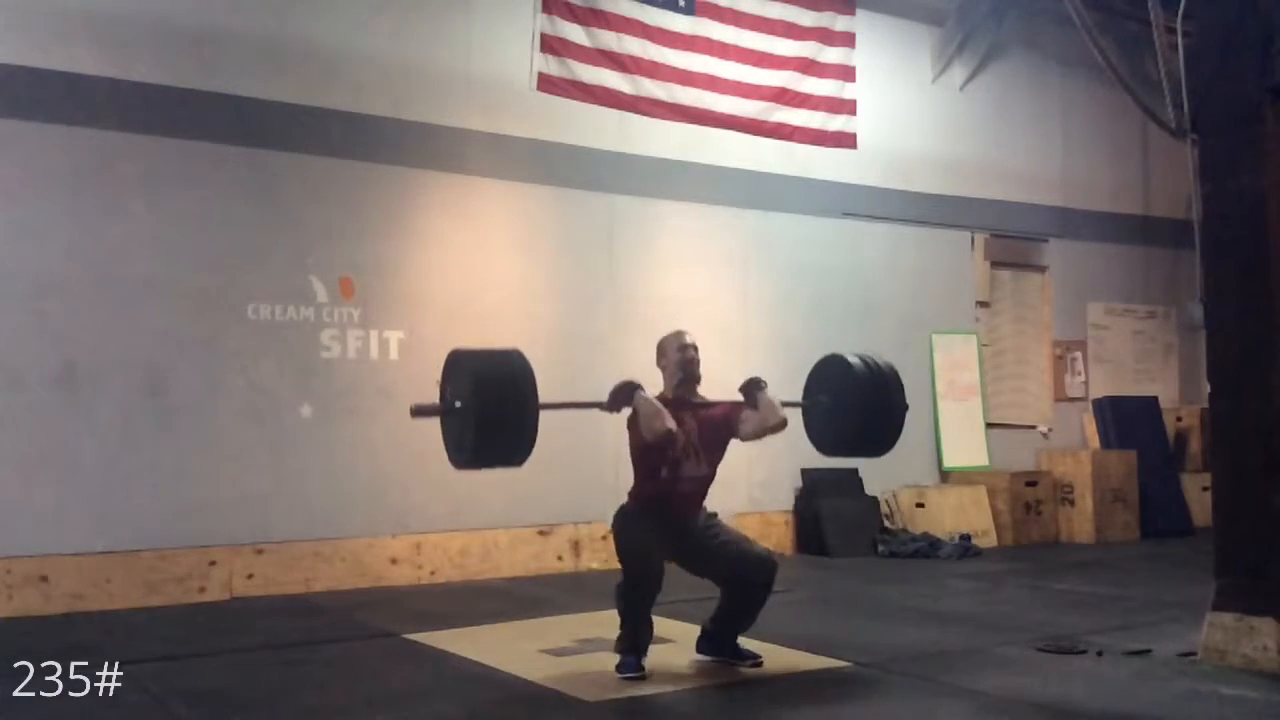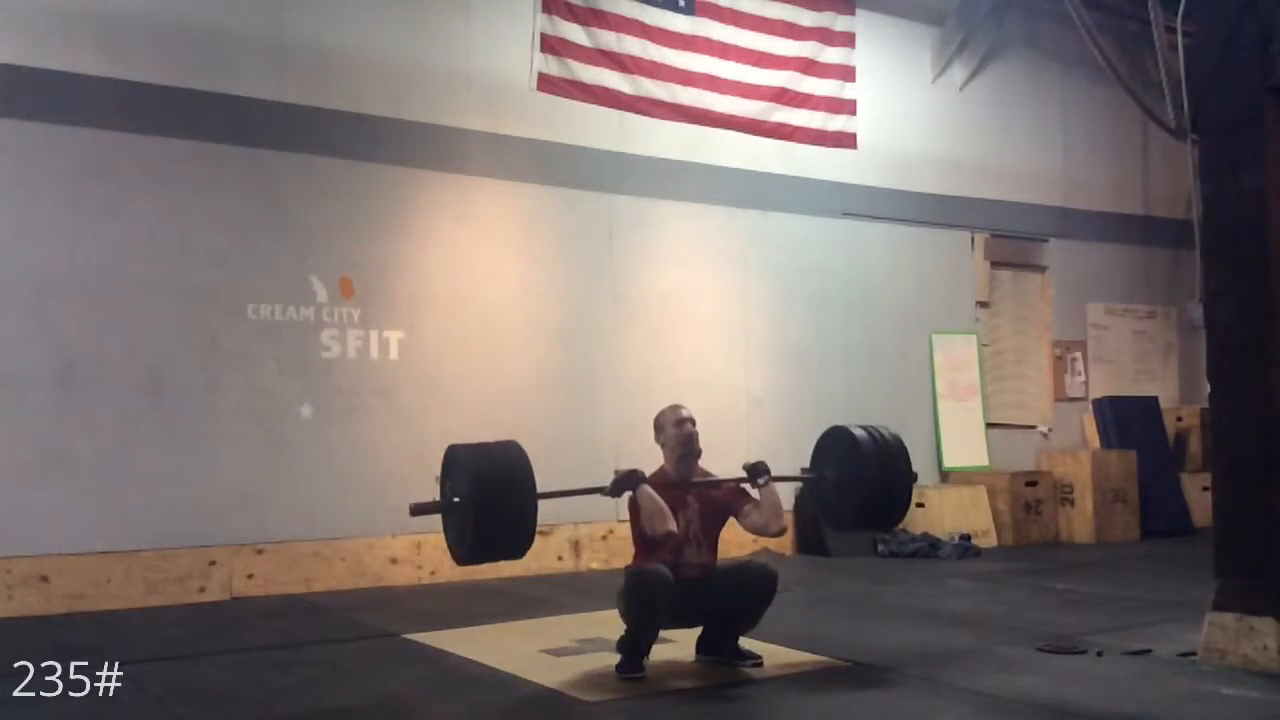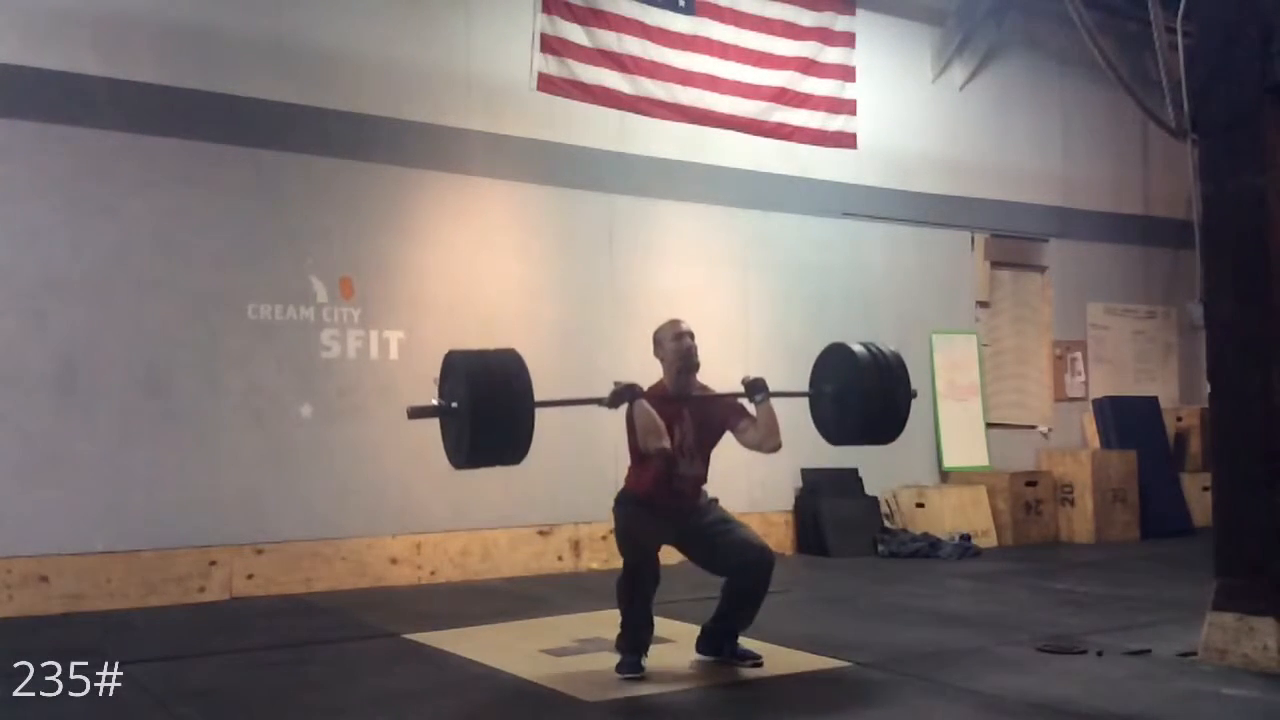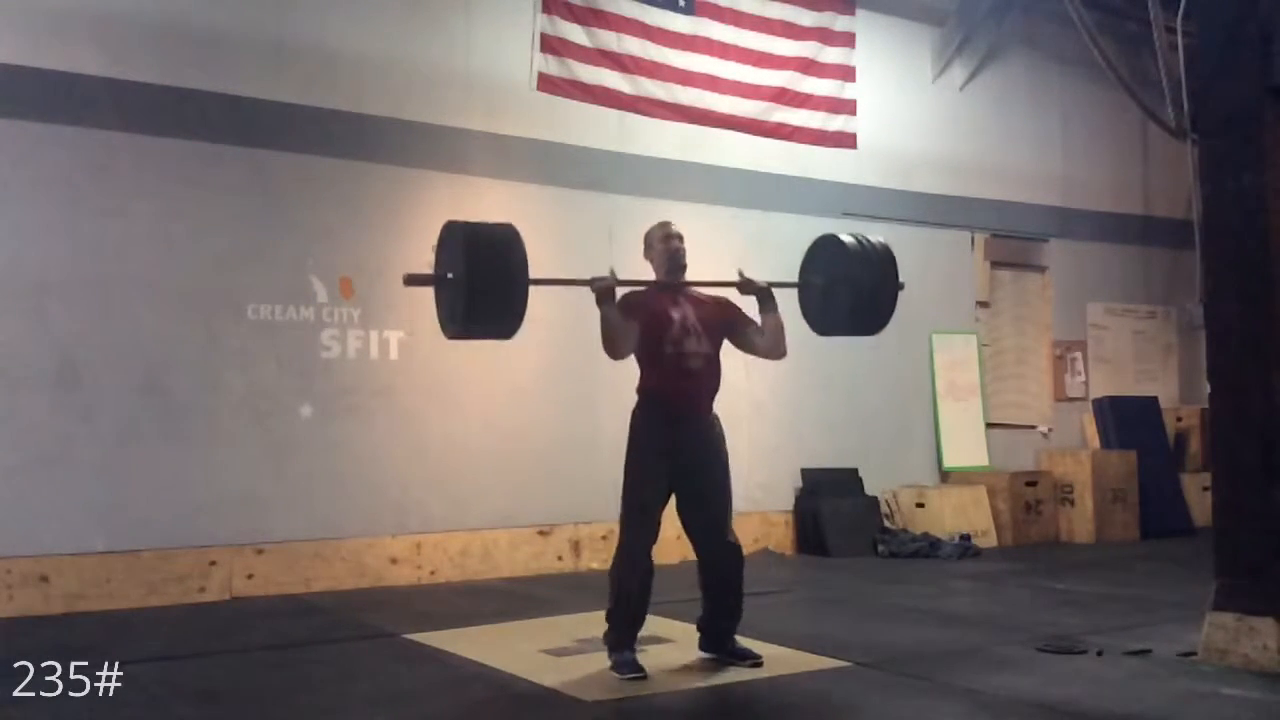
dt=0.5s
person 1, frame 1
left shoulder: (720, 412)
right shoulder: (648, 409)
left elbow: (774, 422)
right elbow: (666, 431)
left wrist: (758, 393)
right wrist: (635, 394)
left hip: (693, 519)
right hip: (644, 516)
left knee: (759, 566)
right knee: (643, 568)
left ankle: (718, 639)
right ankle: (632, 649)
person 1, frame 2
left shoulder: (721, 489)
right shoulder: (649, 490)
left elbow: (775, 525)
right elbow: (665, 532)
left wrist: (762, 480)
right wrist: (637, 486)
left hip: (702, 588)
right hip: (652, 585)
left knee: (761, 577)
right knee: (649, 580)
left ankle: (717, 642)
right ankle: (633, 652)
person 1, frame 3
left shoulder: (718, 403)
right shoulder: (648, 402)
left elbow: (769, 441)
right elbow: (658, 447)
left wrist: (760, 397)
right wrist: (634, 400)
left hip: (693, 504)
right hip: (643, 505)
left knee: (755, 557)
right knee: (641, 560)
left ankle: (719, 639)
right ankle: (632, 649)
person 1, frame 4
left shoulder: (714, 306)
right shoulder: (638, 301)
left elbow: (774, 347)
right elbow: (617, 348)
left wrist: (765, 299)
right wrist: (606, 299)
left hip: (703, 425)
right hip: (656, 423)
left knee: (718, 540)
right knee: (638, 538)
left ankle: (719, 637)
right ankle: (621, 644)
